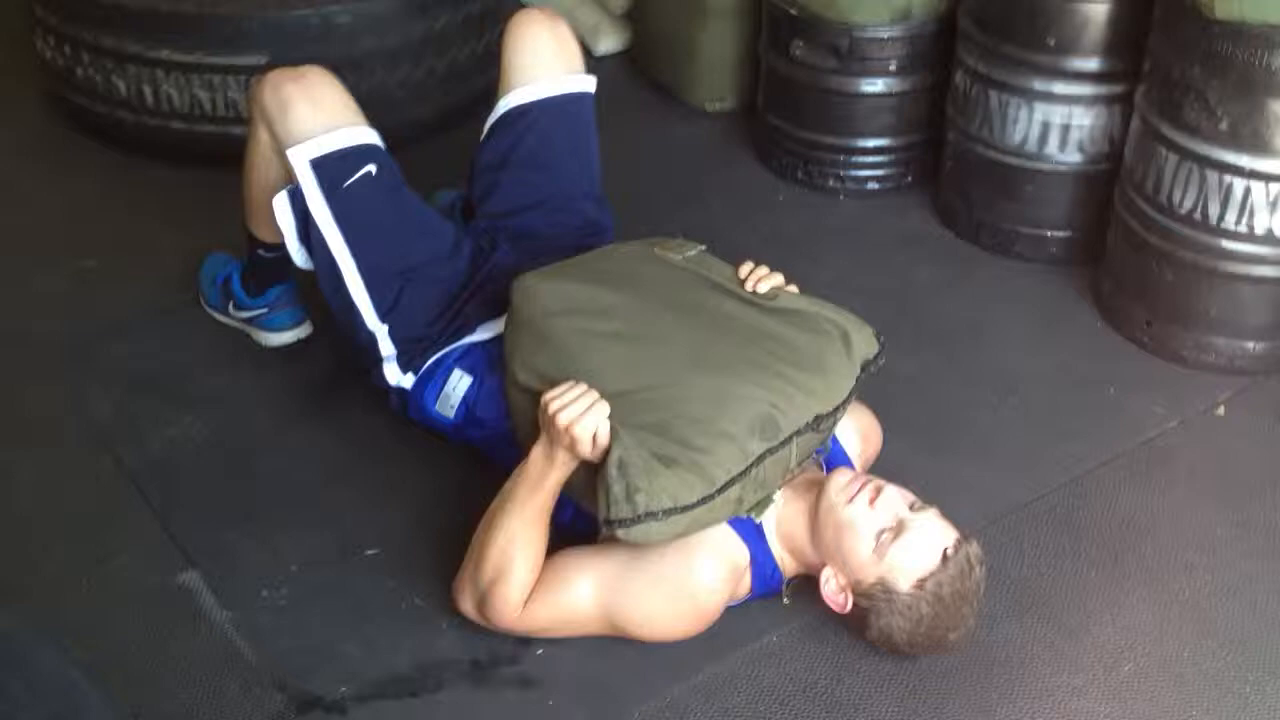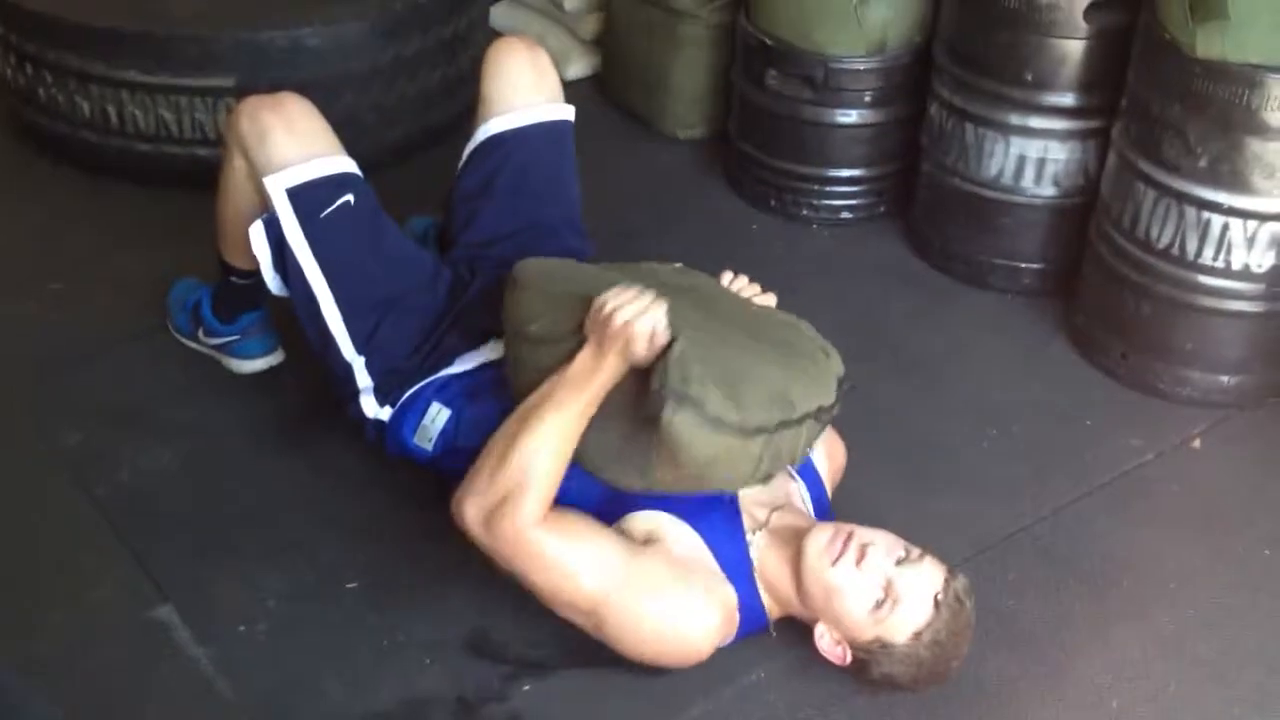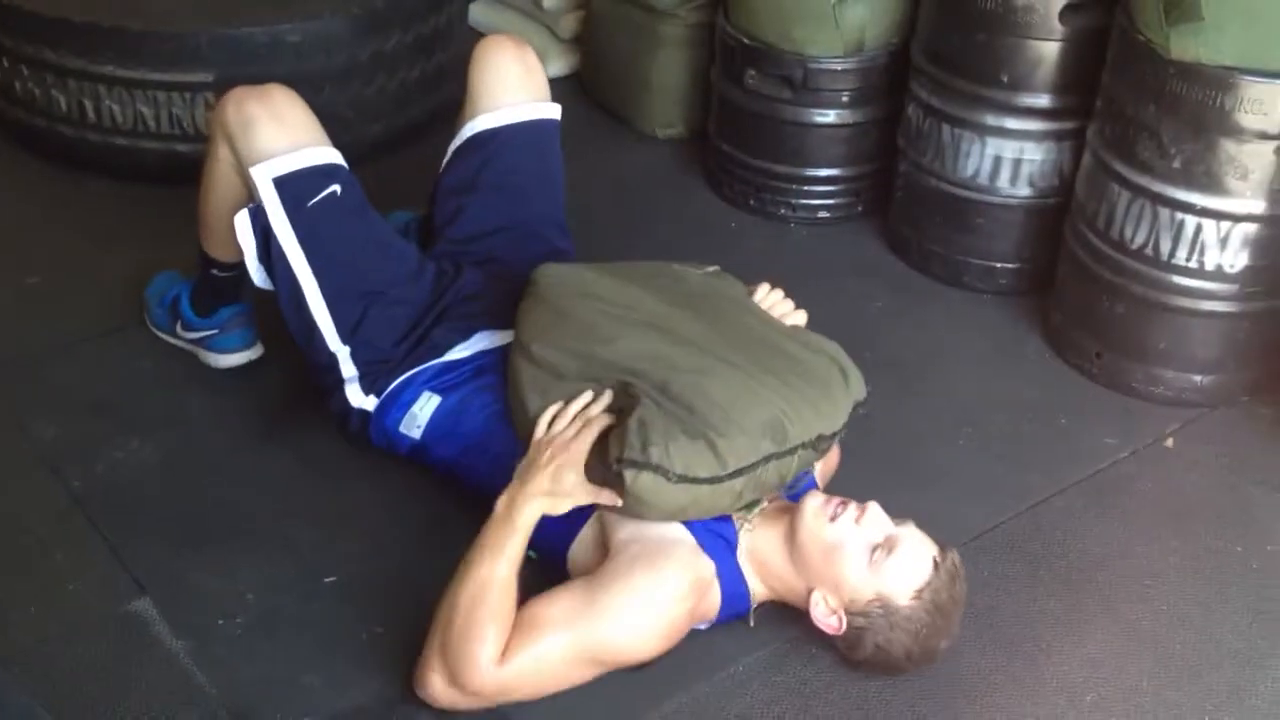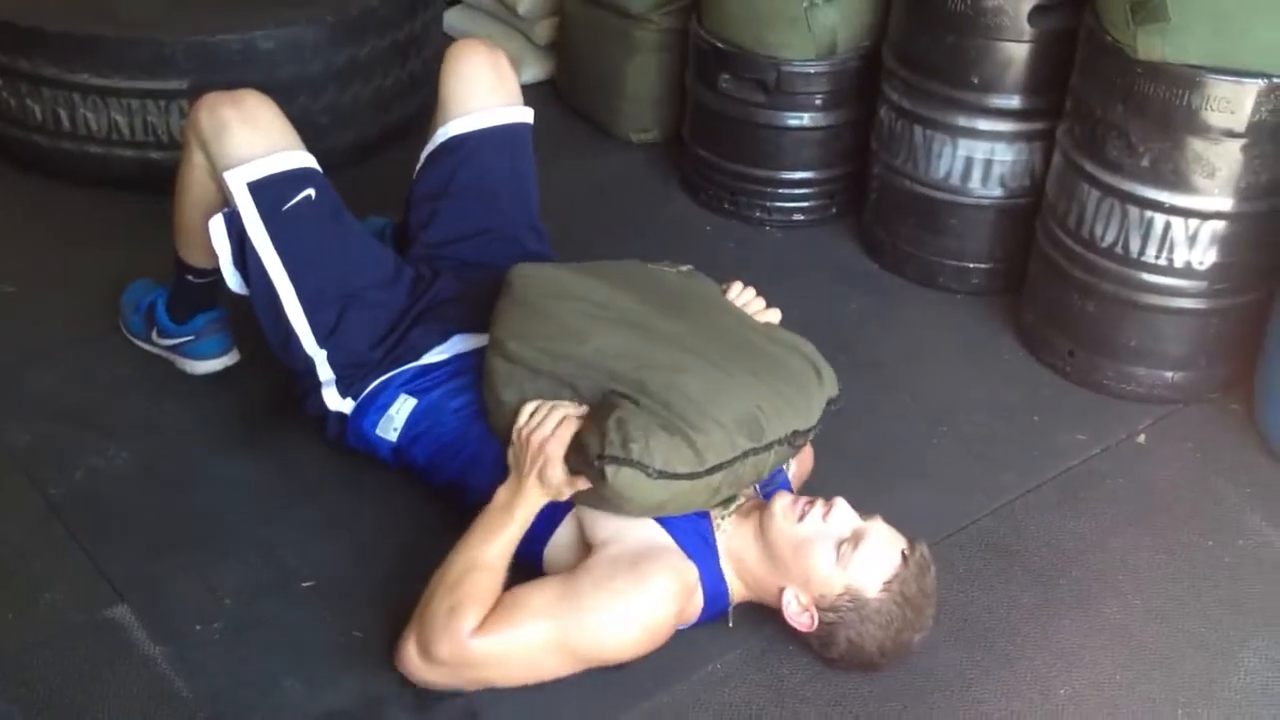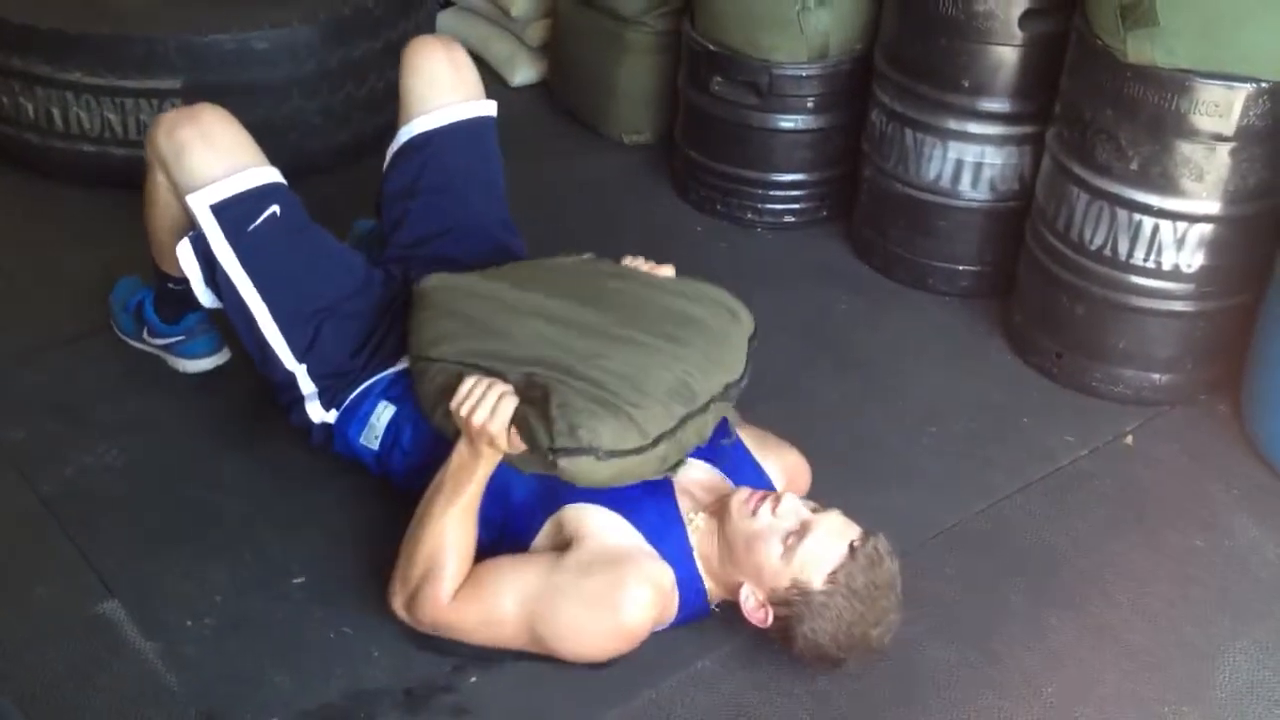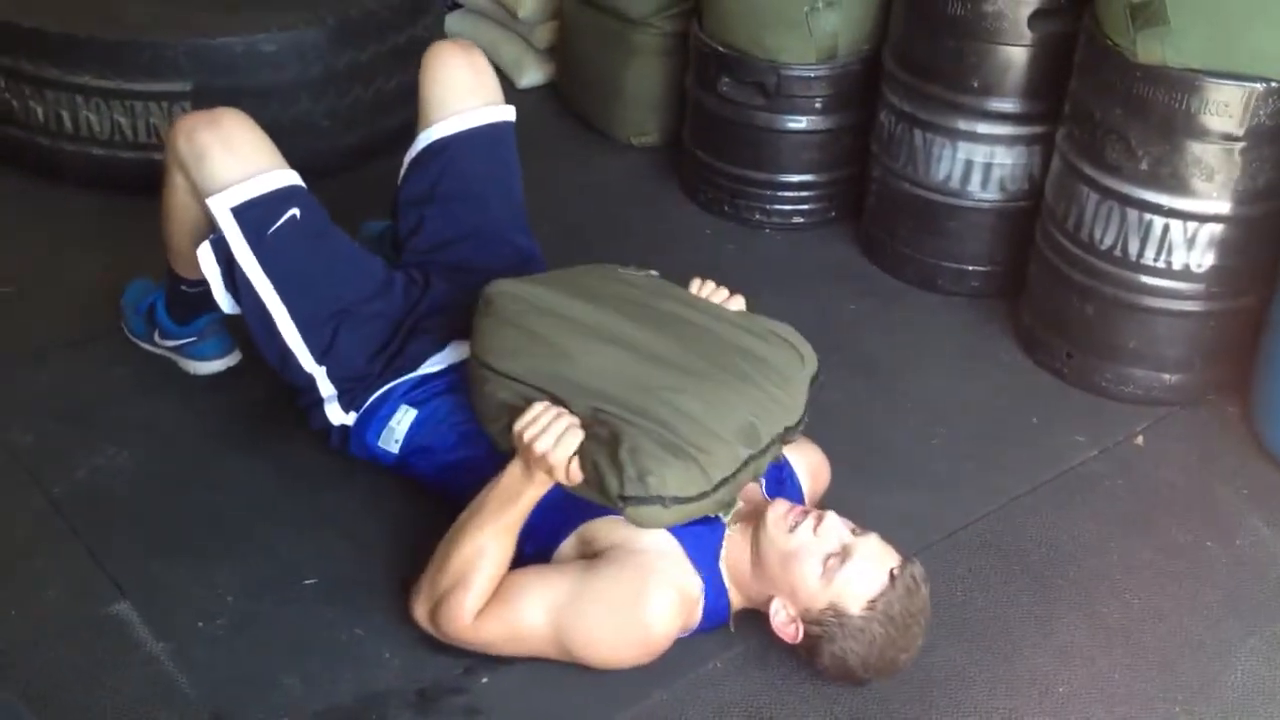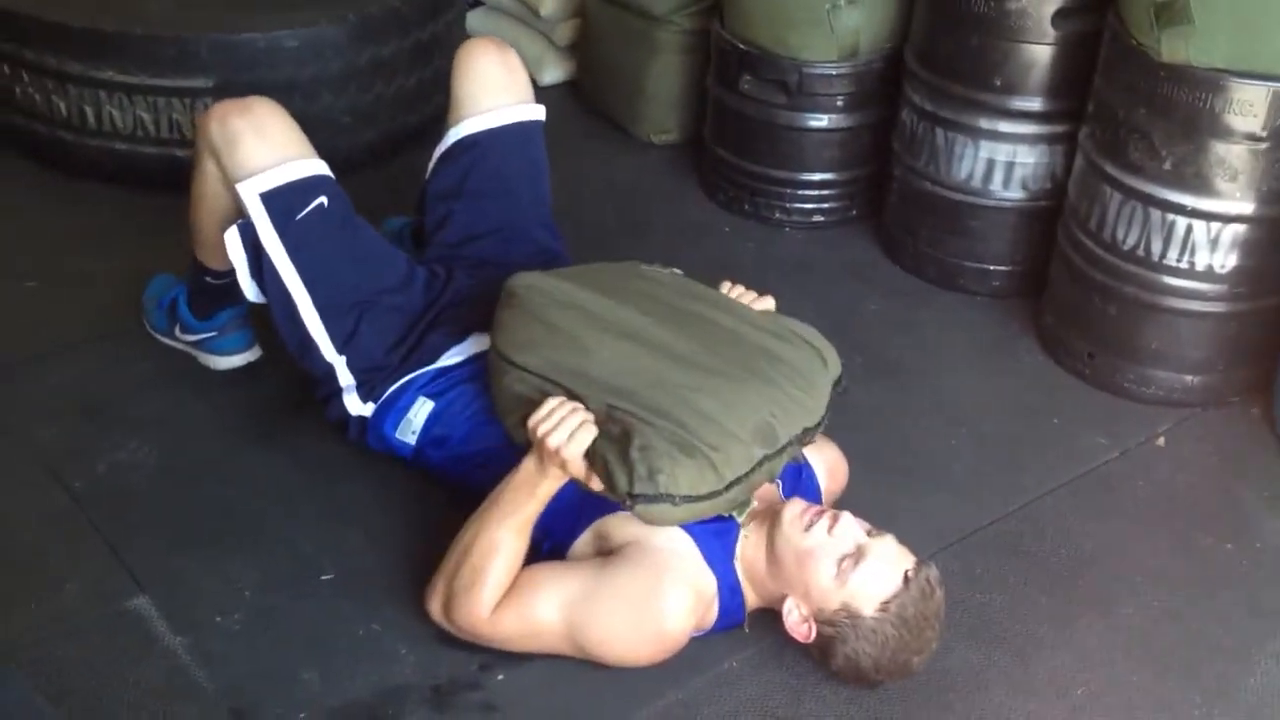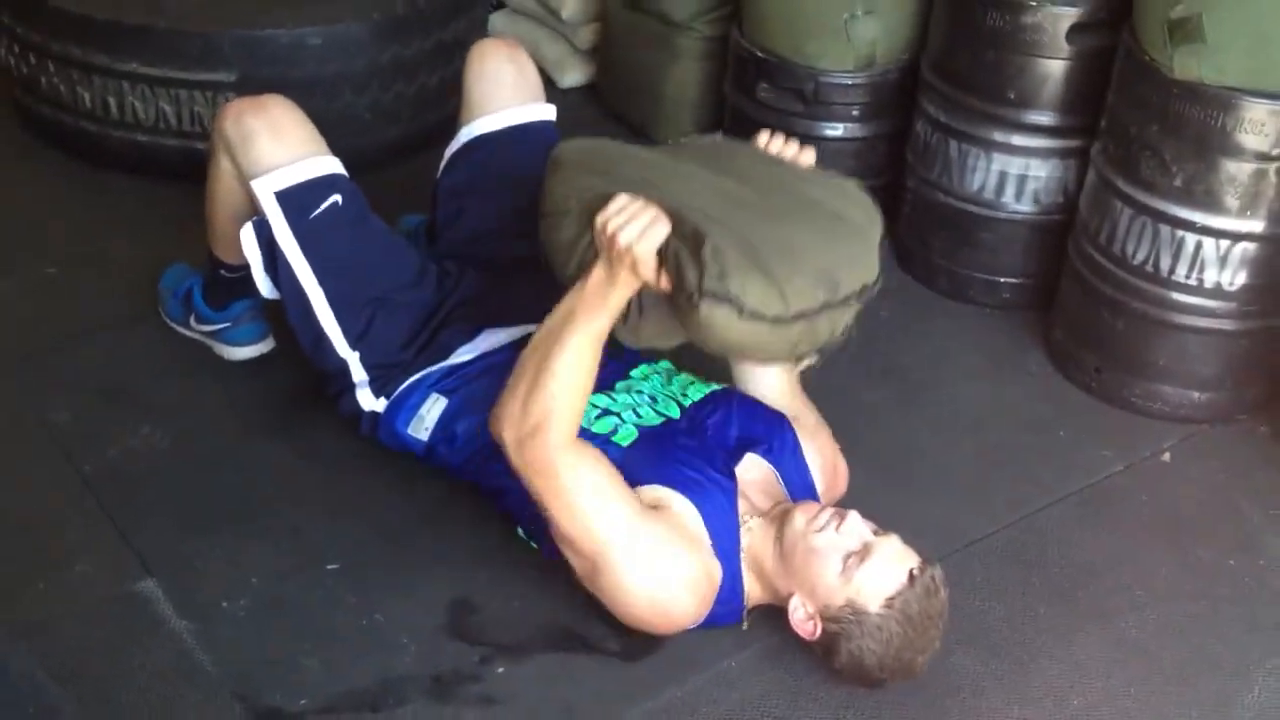
dt=0.7s
person 1, frame 1
left shoulder: (701, 579)
right shoulder: (847, 440)
left elbow: (485, 600)
left wrist: (555, 453)
left hip: (446, 341)
left knee: (292, 92)
left ankle: (261, 291)
right ankle: (473, 216)
person 1, frame 2
left shoulder: (687, 613)
right shoulder: (816, 467)
left elbow: (489, 512)
left wrist: (597, 361)
left hip: (425, 373)
left knee: (269, 119)
right knee: (516, 57)
left ankle: (232, 315)
right ankle: (456, 254)
person 1, frame 3
left shoulder: (671, 590)
right shoulder: (801, 467)
left wrist: (526, 498)
left hip: (406, 366)
right hip: (524, 304)
left knee: (254, 111)
right knee: (503, 55)
left ankle: (211, 312)
right ankle: (433, 240)
person 1, frame 4
left shoulder: (652, 594)
right shoulder: (777, 467)
left elbow: (431, 654)
left wrist: (523, 491)
left hip: (386, 371)
right hip: (499, 306)
left knee: (229, 116)
right knee: (472, 59)
left ankle: (185, 317)
right ankle: (408, 249)
person 1, frame 5
left shoulder: (626, 599)
right shoulder: (776, 473)
left elbow: (421, 601)
left wrist: (478, 448)
left hip: (364, 379)
left knee: (188, 133)
right knee: (435, 55)
left ankle: (173, 320)
right ankle: (390, 257)
person 1, frame 6
left shoulder: (653, 605)
right shoulder: (799, 471)
left elbow: (442, 609)
left wrist: (529, 474)
left hip: (387, 382)
left knee: (207, 136)
right knee: (454, 60)
left ankle: (185, 320)
right ankle: (404, 261)
person 1, frame 7
left shoulder: (668, 604)
right shoulder: (814, 471)
left elbow: (458, 607)
left wrist: (543, 468)
left hip: (403, 375)
left knee: (237, 124)
right knee: (484, 57)
left ankle: (208, 315)
right ankle: (426, 248)
person 1, frame 8
left shoulder: (670, 578)
right shoulder: (817, 469)
left elbow: (526, 433)
right elbow: (764, 357)
left wrist: (614, 282)
left hip: (416, 371)
right hip: (526, 307)
left knee: (253, 121)
right knee: (496, 57)
left ankle: (223, 307)
right ankle: (442, 247)
